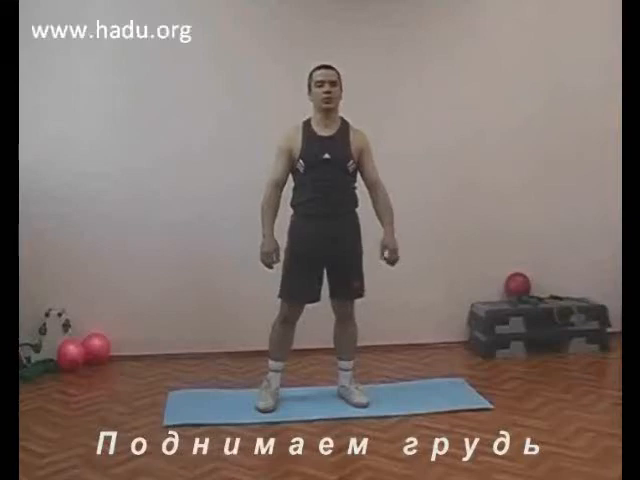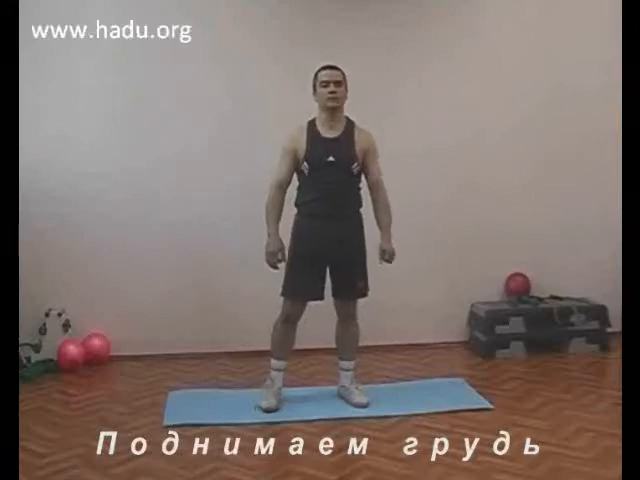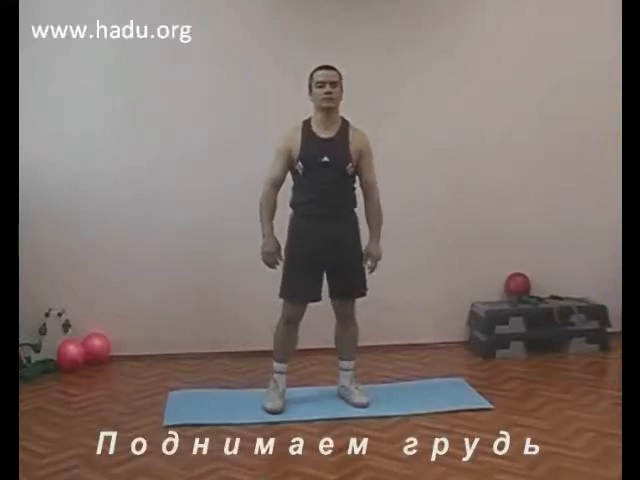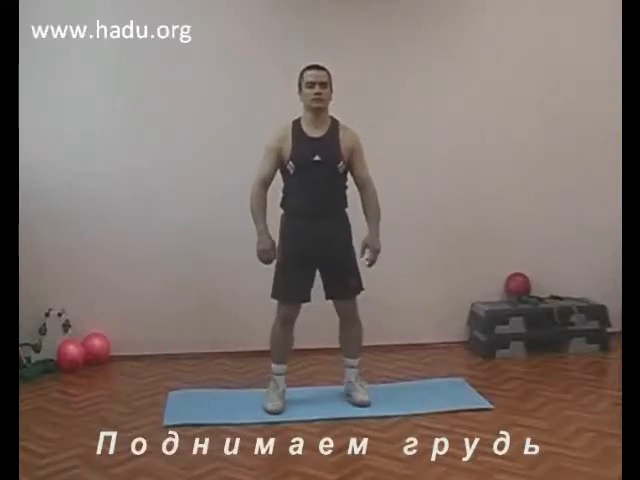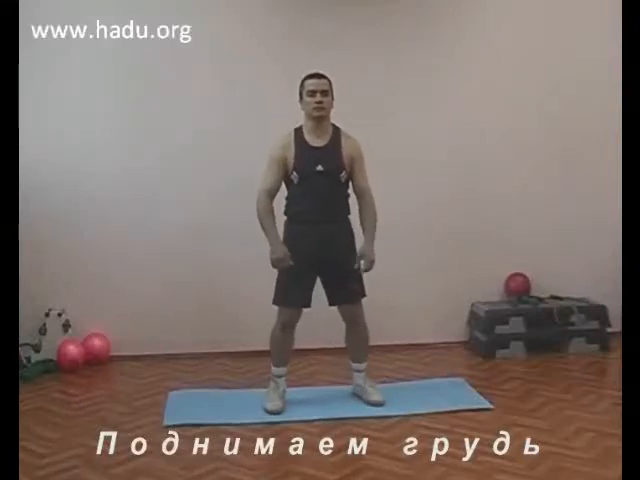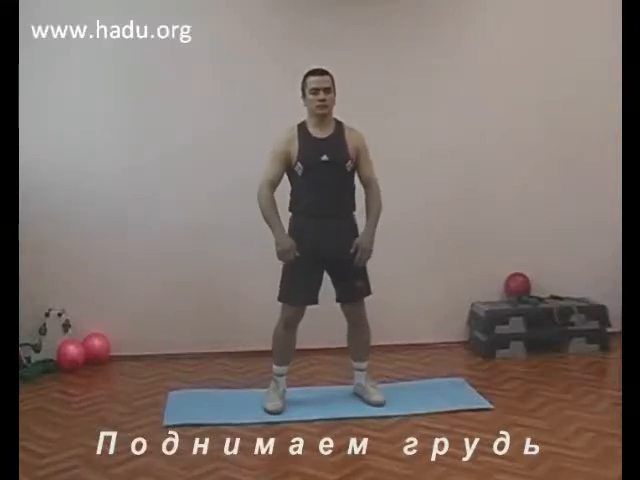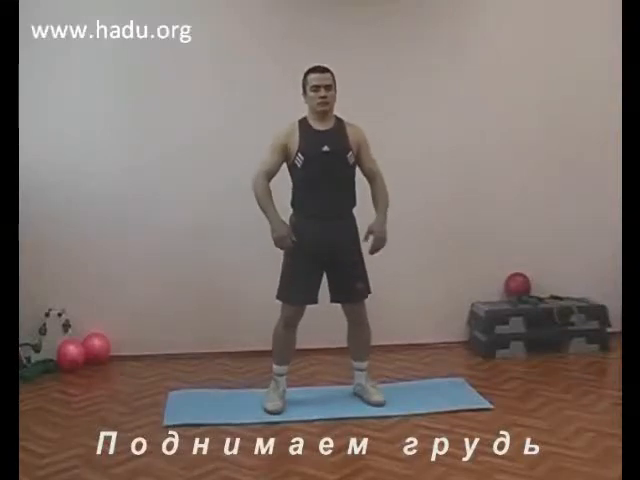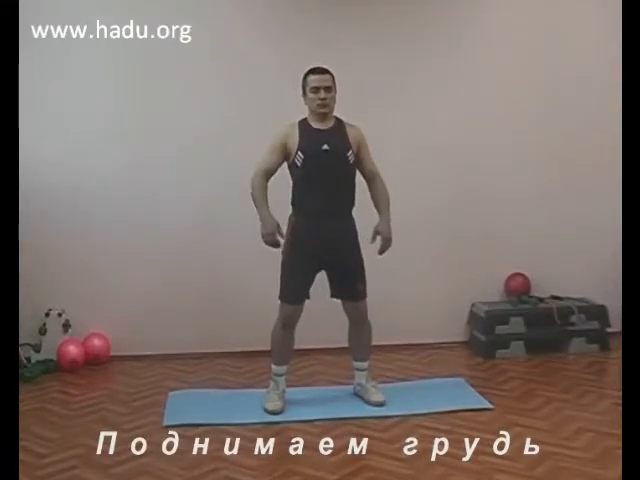
dt=0.2s
person 1, frame 1
left shoulder: (356, 138)
right shoulder: (293, 137)
left elbow: (375, 186)
right elbow: (274, 187)
left wrist: (389, 231)
right wrist: (267, 234)
left hip: (345, 232)
right hip: (304, 232)
left knee: (345, 312)
right knee: (288, 313)
left ankle: (346, 381)
right ankle: (271, 382)
person 1, frame 2
left shoulder: (362, 138)
right shoulder: (298, 137)
left elbow: (377, 188)
right elbow: (278, 187)
left wrist: (386, 235)
right wrist: (272, 235)
left hip: (349, 232)
right hip: (308, 231)
left knee: (348, 311)
right knee: (290, 312)
left ankle: (346, 381)
right ankle: (274, 381)
person 1, frame 3
left shoulder: (357, 139)
right shoulder: (293, 137)
left elbow: (371, 191)
right elbow: (271, 186)
left wrist: (374, 239)
right wrist: (267, 235)
left hip: (345, 233)
right hip: (304, 232)
left knee: (346, 312)
right knee: (290, 314)
left ankle: (346, 381)
right ankle: (277, 384)
person 1, frame 4
left shoulder: (347, 137)
right shoulder: (283, 137)
left elbow: (366, 187)
right elbow: (260, 185)
left wrist: (373, 231)
right wrist: (262, 232)
left hip: (336, 232)
right hip: (296, 232)
left knee: (348, 310)
right knee: (286, 314)
left ankle: (353, 379)
right ankle: (277, 384)
person 1, frame 5
left shoulder: (348, 145)
right shoulder: (286, 146)
left elbow: (364, 195)
right elbow: (265, 196)
left wrist: (369, 241)
right wrist: (275, 242)
left hip: (339, 238)
right hip: (299, 238)
left knee: (354, 315)
right knee: (286, 318)
left ankle: (361, 380)
right ankle: (277, 385)
person 1, frame 6
left shoulder: (353, 138)
right shoulder: (290, 140)
left elbow: (371, 186)
right elbow: (266, 189)
left wrist: (369, 231)
right wrist: (280, 234)
left hip: (345, 234)
right hip: (303, 235)
left knee: (356, 313)
right knee: (290, 315)
left ankle: (362, 380)
right ankle: (277, 385)
person 1, frame 7
left shoulder: (353, 133)
right shoulder: (290, 135)
left elbow: (375, 178)
right elbow: (261, 178)
left wrist: (381, 218)
right wrist: (275, 221)
left hip: (345, 232)
right hip: (303, 233)
left knee: (357, 312)
right knee: (290, 314)
left ankle: (362, 380)
right ankle: (277, 385)
person 1, frame 8
left shoulder: (352, 134)
right shoulder: (290, 135)
left elbow: (373, 178)
right elbow: (260, 177)
left wrist: (384, 218)
right wrist: (265, 217)
left hip: (343, 232)
right hip: (303, 233)
left knee: (358, 312)
right knee: (288, 314)
left ankle: (362, 380)
right ankle: (277, 385)
